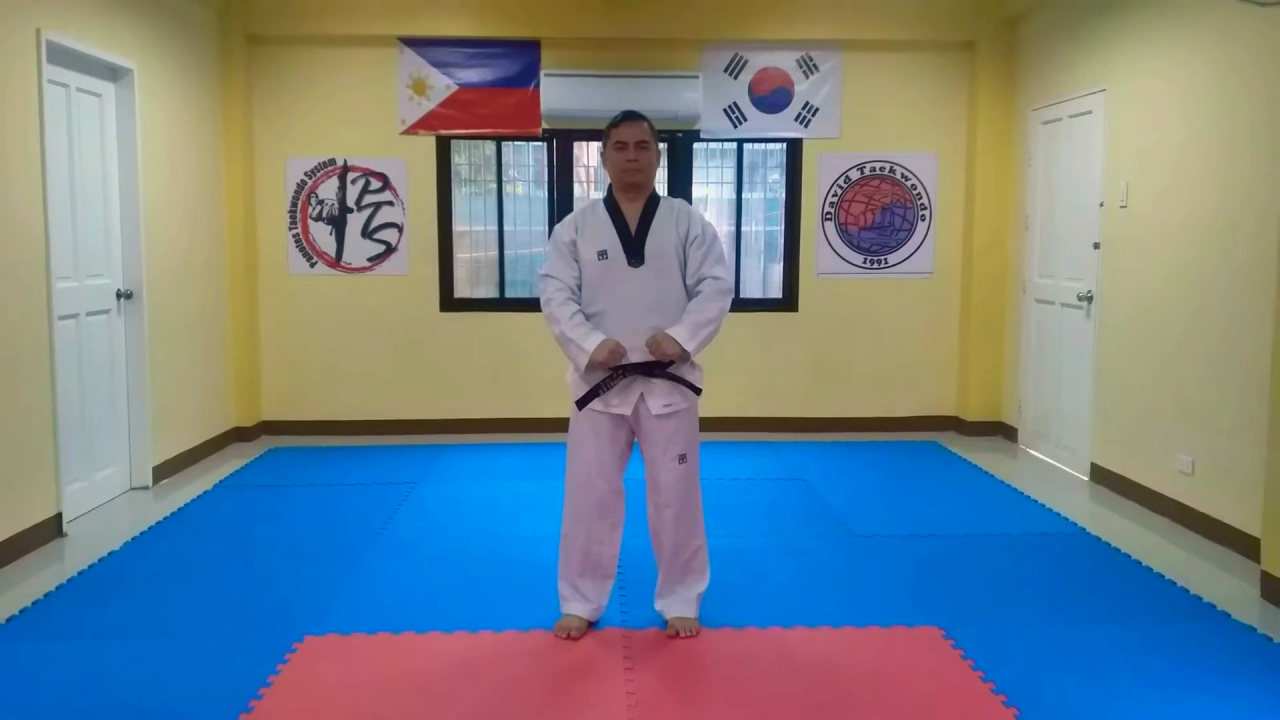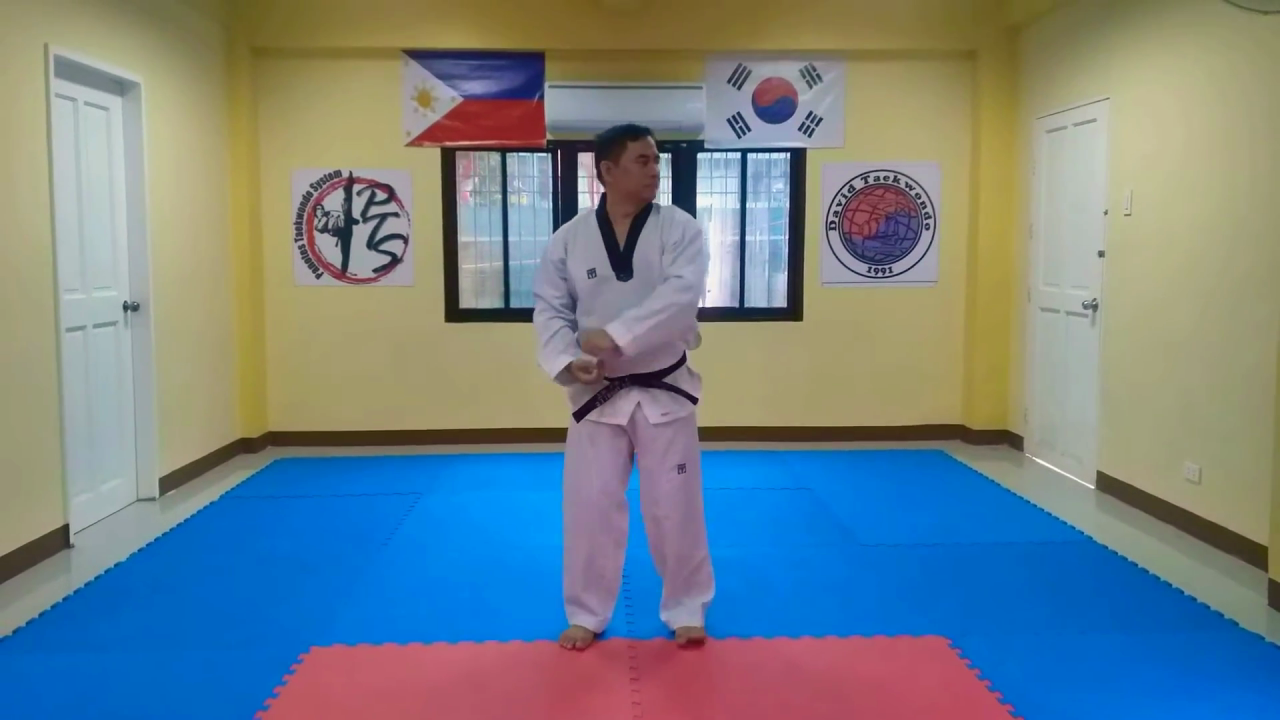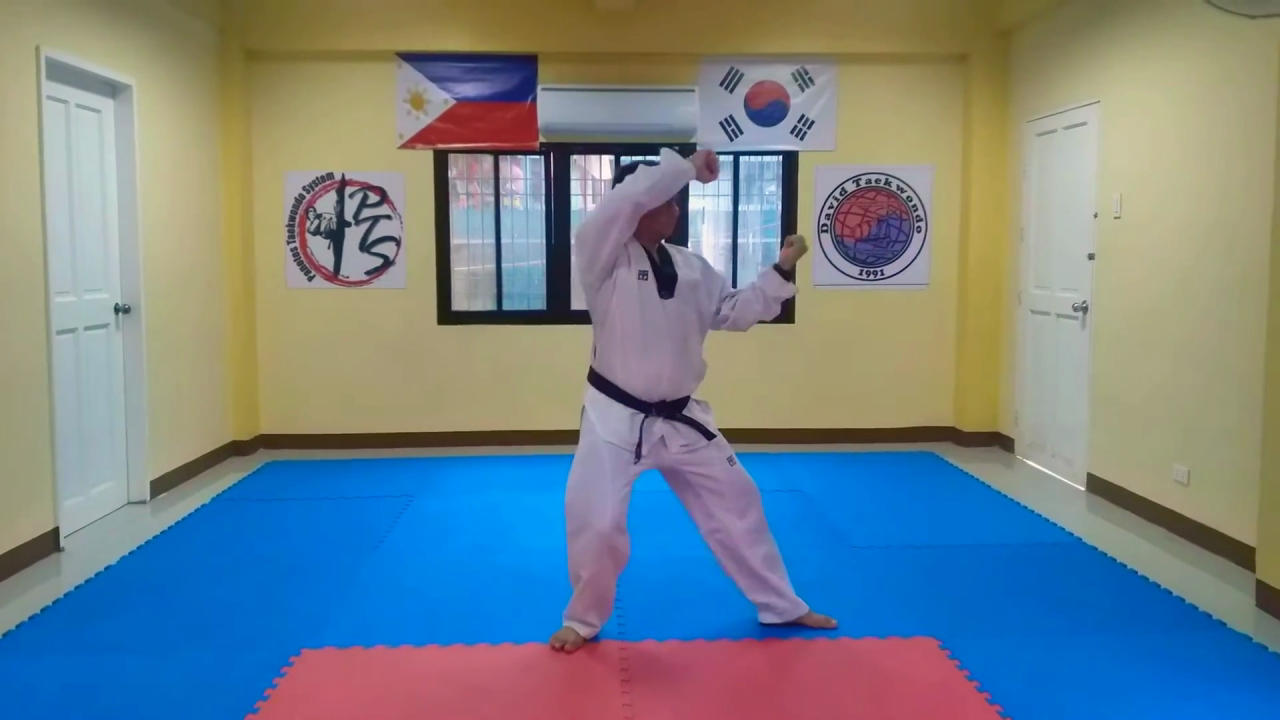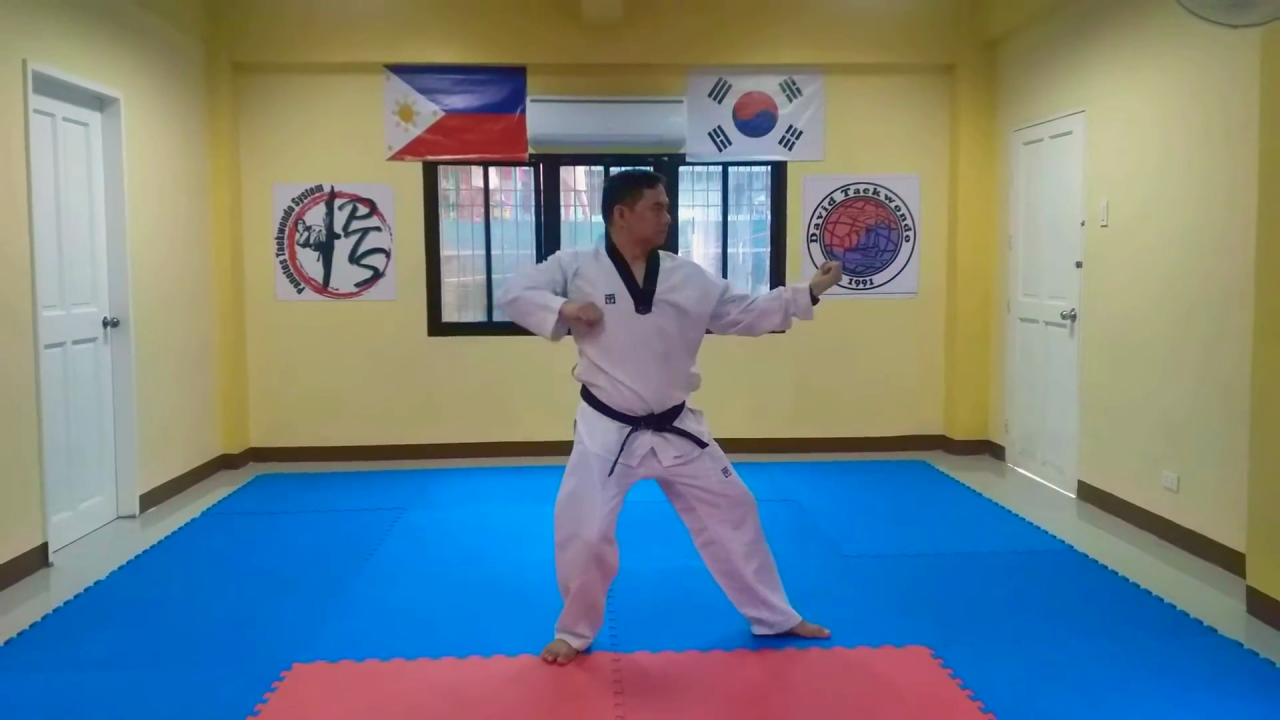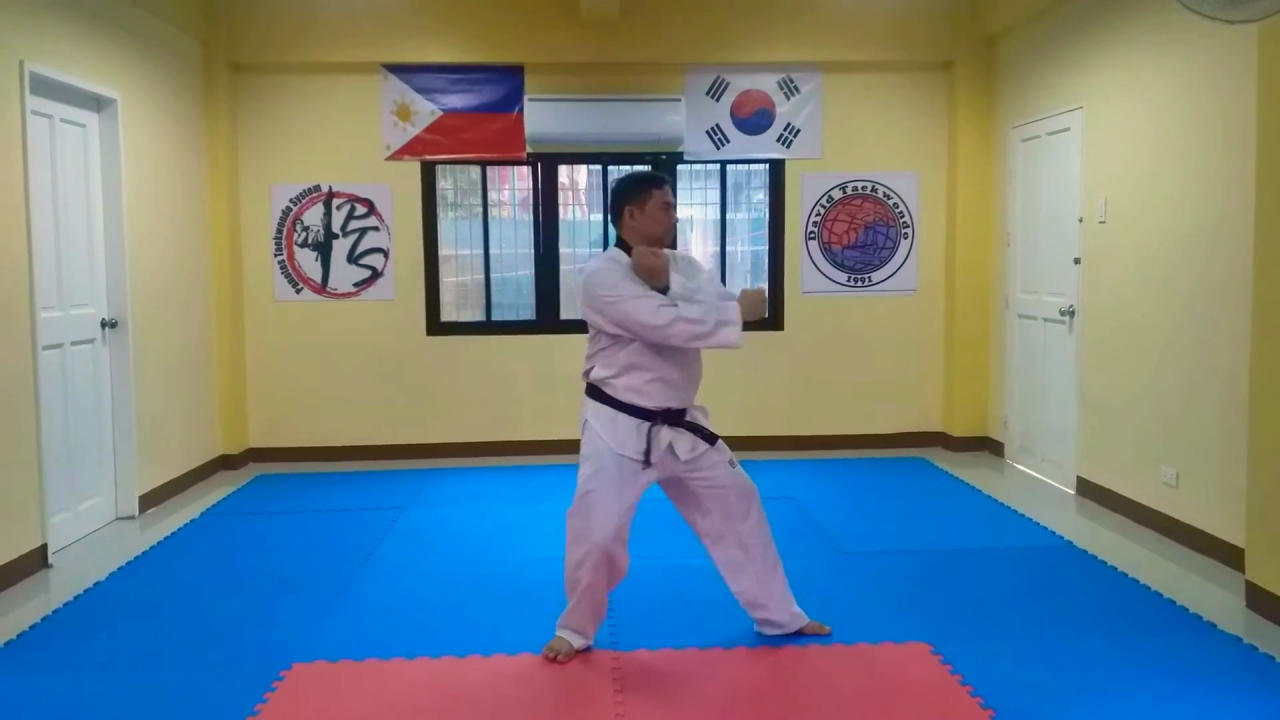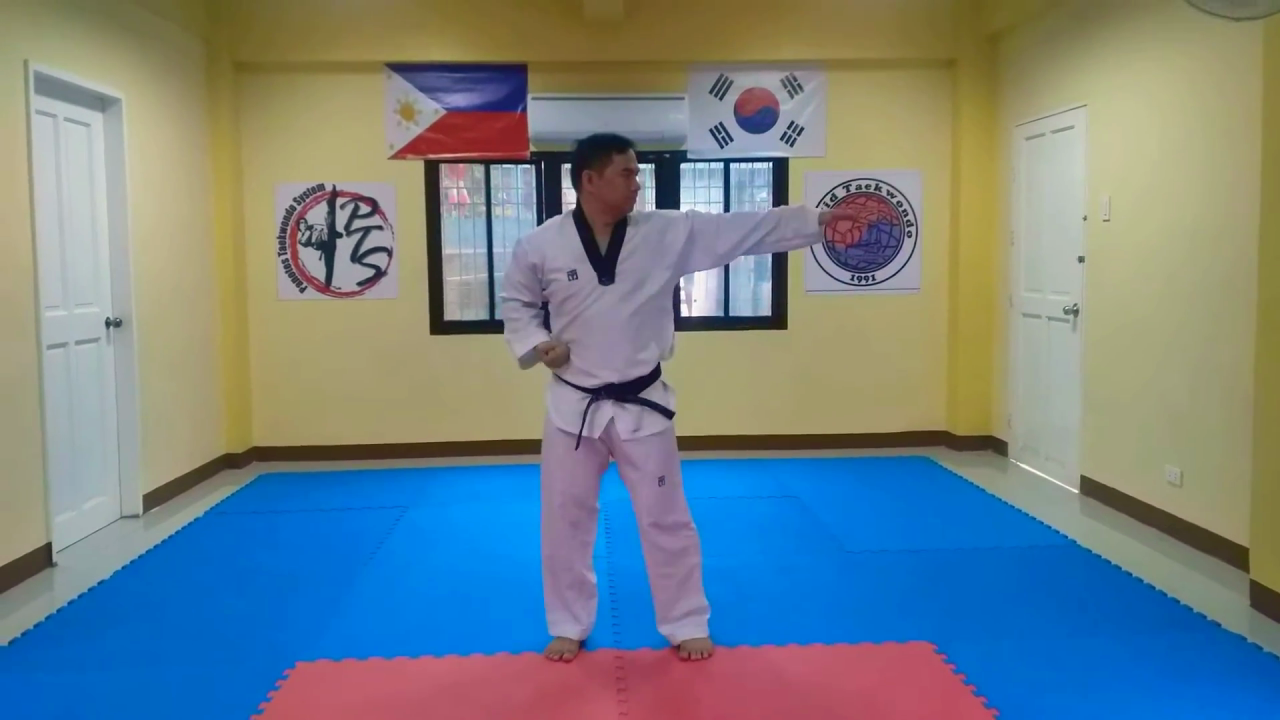
dt=0.7s
person 1, frame 1
left shoulder: (687, 222)
right shoulder: (576, 227)
left elbow: (717, 286)
right elbow: (554, 294)
left wrist: (682, 337)
right wrist: (588, 345)
left hip: (668, 379)
right hip: (600, 380)
left knee: (676, 494)
right knee: (590, 495)
left ankle: (680, 602)
right ankle: (580, 603)
person 1, frame 2
left shoulder: (679, 228)
right shoulder: (569, 239)
left elbow: (680, 295)
right elbow: (550, 310)
left wrist: (616, 338)
right wrist: (564, 362)
left hip: (664, 389)
right hip: (598, 393)
left knee: (675, 503)
right knee: (591, 504)
left ankle: (686, 612)
right ankle: (586, 614)
person 1, frame 3
left shoulder: (690, 265)
right shoulder: (601, 252)
left elbow: (736, 311)
right elbow: (632, 194)
left wrist: (781, 270)
right wrist: (690, 165)
left hip: (681, 417)
right hip: (616, 417)
left knee: (738, 506)
right knee: (598, 524)
left ankle: (782, 606)
right ankle: (582, 619)
person 1, frame 4
left shoulder: (688, 277)
right shoulder: (577, 268)
left elbow: (745, 314)
right elbow: (511, 294)
left wrist: (808, 292)
right wrist: (561, 310)
left hip: (676, 429)
right hip: (606, 430)
left knee: (732, 514)
right knee: (584, 534)
left ankle: (776, 618)
right ankle: (574, 631)
person 1, frame 5
left shoulder: (680, 263)
right shoulder: (603, 275)
left elbow: (721, 307)
right elbow: (668, 324)
left wrist: (669, 281)
right wrist: (740, 313)
left hip: (679, 424)
right hip: (619, 426)
left knee: (737, 507)
right knee: (598, 533)
left ankle: (780, 616)
right ankle: (575, 629)
person 1, frame 6
left shoulder: (667, 232)
right shoulder: (540, 244)
left elbow: (743, 228)
right elbow: (515, 302)
left wrist: (814, 220)
right wrist: (533, 344)
left hip: (641, 404)
right hip: (573, 404)
left knee: (666, 518)
right knee: (566, 517)
left ankle: (686, 624)
right ankle: (568, 627)
